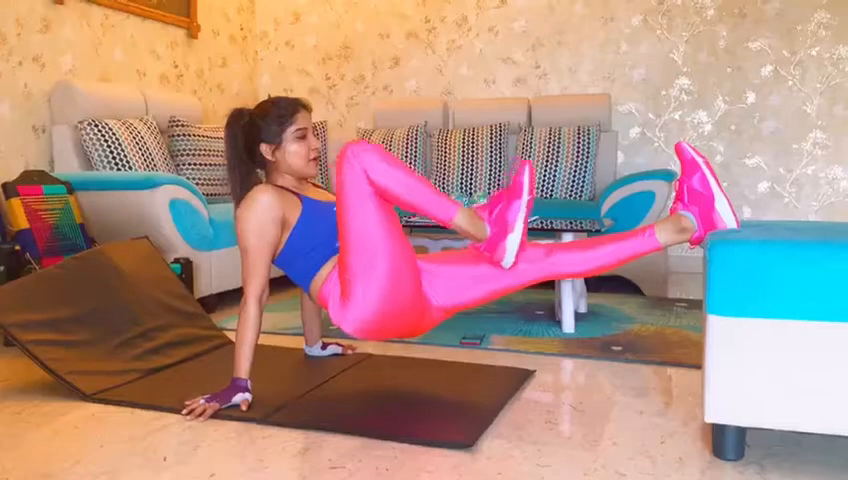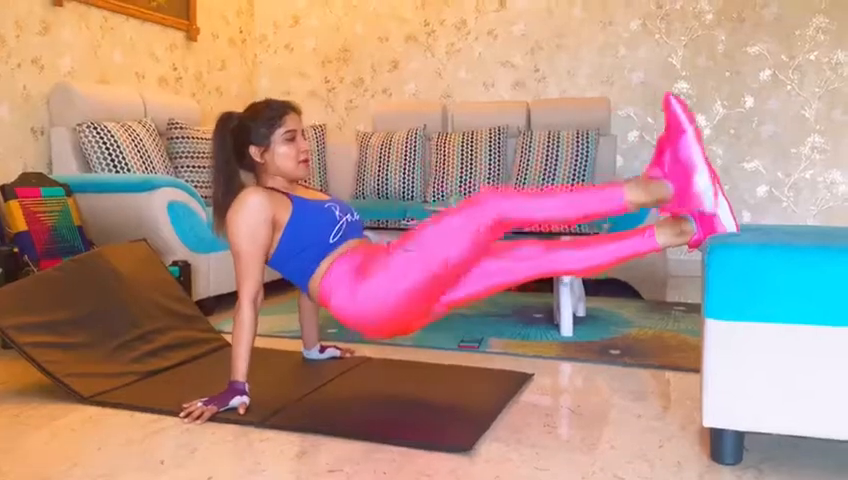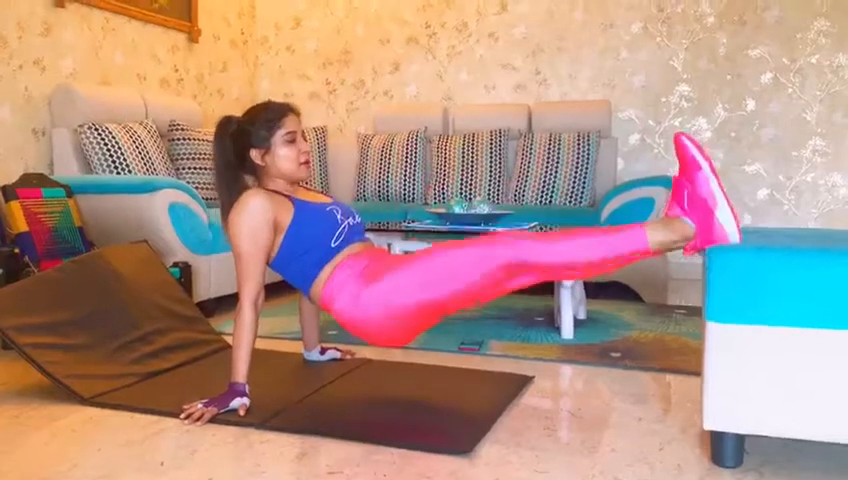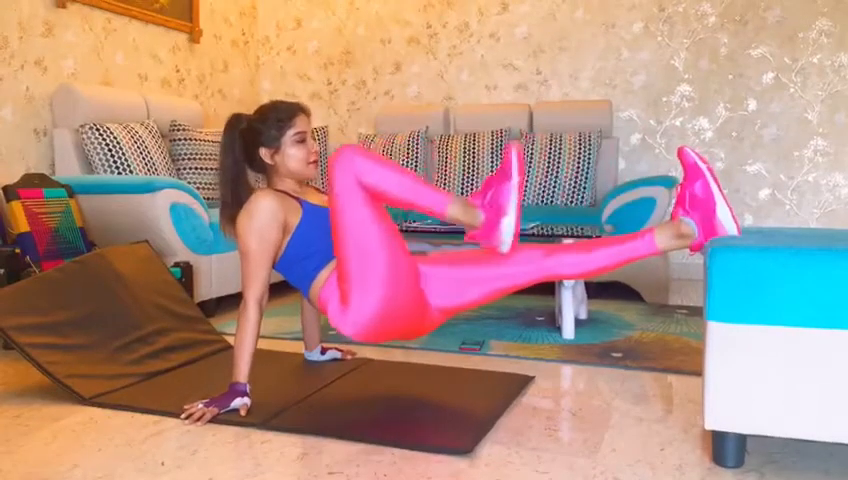
dt=0.4s
person 1, frame 1
left shoulder: (309, 192)
right shoulder: (264, 202)
right elbow: (254, 295)
left wrist: (316, 344)
right wrist: (238, 383)
left hip: (407, 292)
right hip: (372, 303)
left knee: (543, 258)
right knee: (360, 154)
left ankle: (683, 224)
right ankle: (481, 227)
person 1, frame 2
left shoulder: (301, 193)
right shoulder: (254, 205)
right elbow: (249, 296)
left wrist: (313, 347)
right wrist: (236, 387)
left hip: (398, 290)
right hip: (371, 295)
left knee: (532, 251)
right knee: (490, 205)
left ankle: (680, 224)
right ankle: (656, 188)
person 1, frame 3
left shoulder: (301, 195)
right shoulder: (256, 207)
right elbow: (250, 298)
left wrist: (313, 348)
right wrist: (236, 388)
left hip: (399, 293)
right hip: (375, 301)
left knee: (530, 256)
right knee: (512, 248)
left ankle: (684, 230)
right ankle: (675, 228)
person 1, frame 4
left shoulder: (309, 197)
right shoulder: (264, 207)
right elbow: (253, 299)
left wrist: (315, 349)
right wrist: (237, 388)
left hip: (406, 293)
right hip: (374, 304)
left knee: (536, 259)
right knee: (350, 160)
left ankle: (684, 230)
right ankle: (475, 215)
